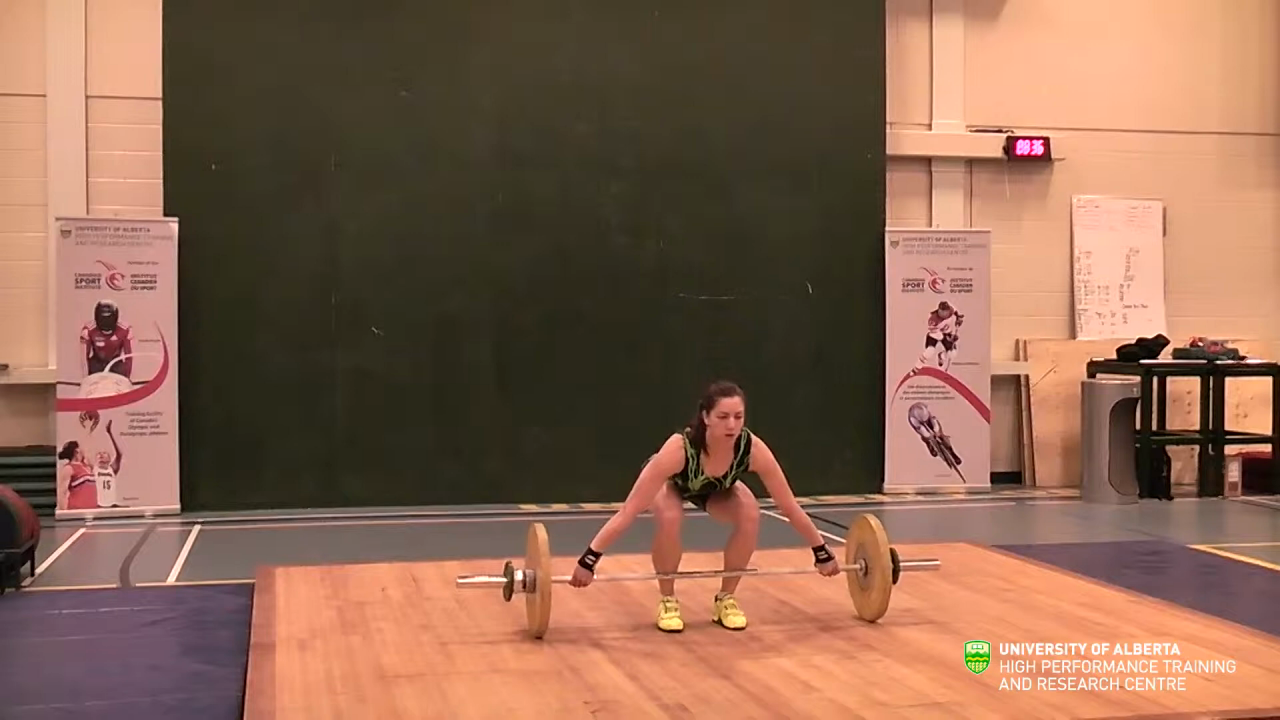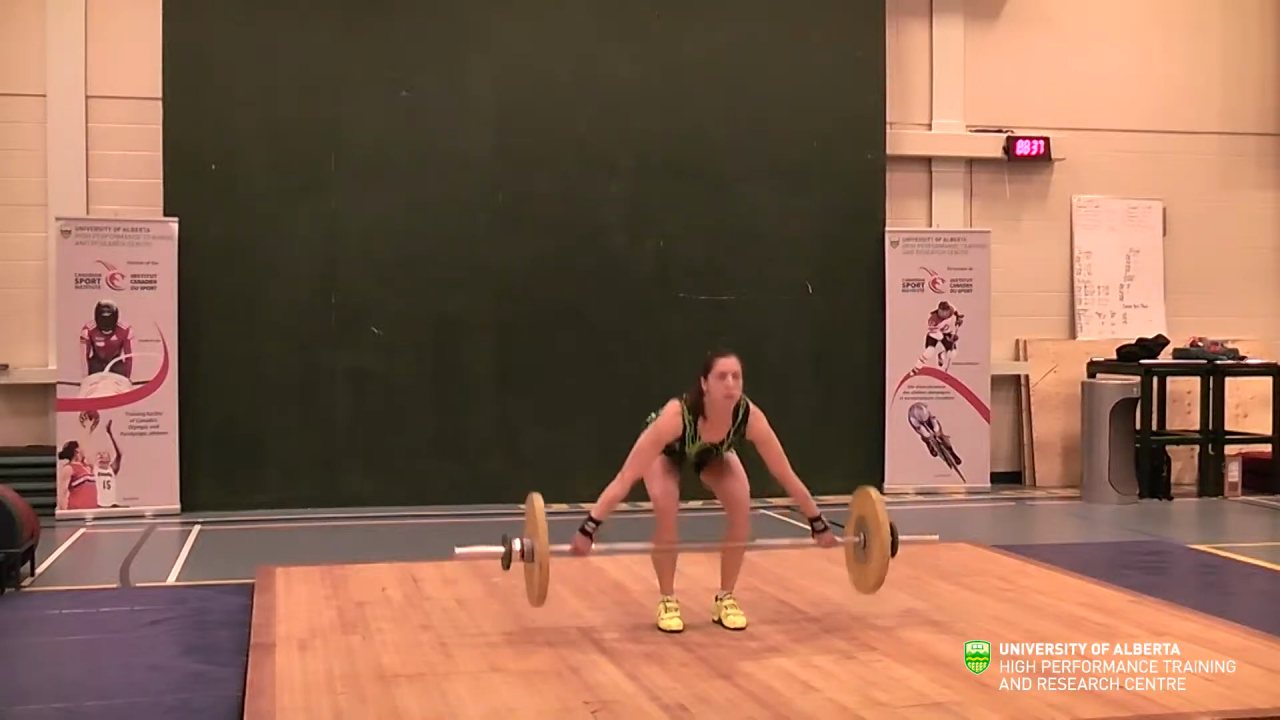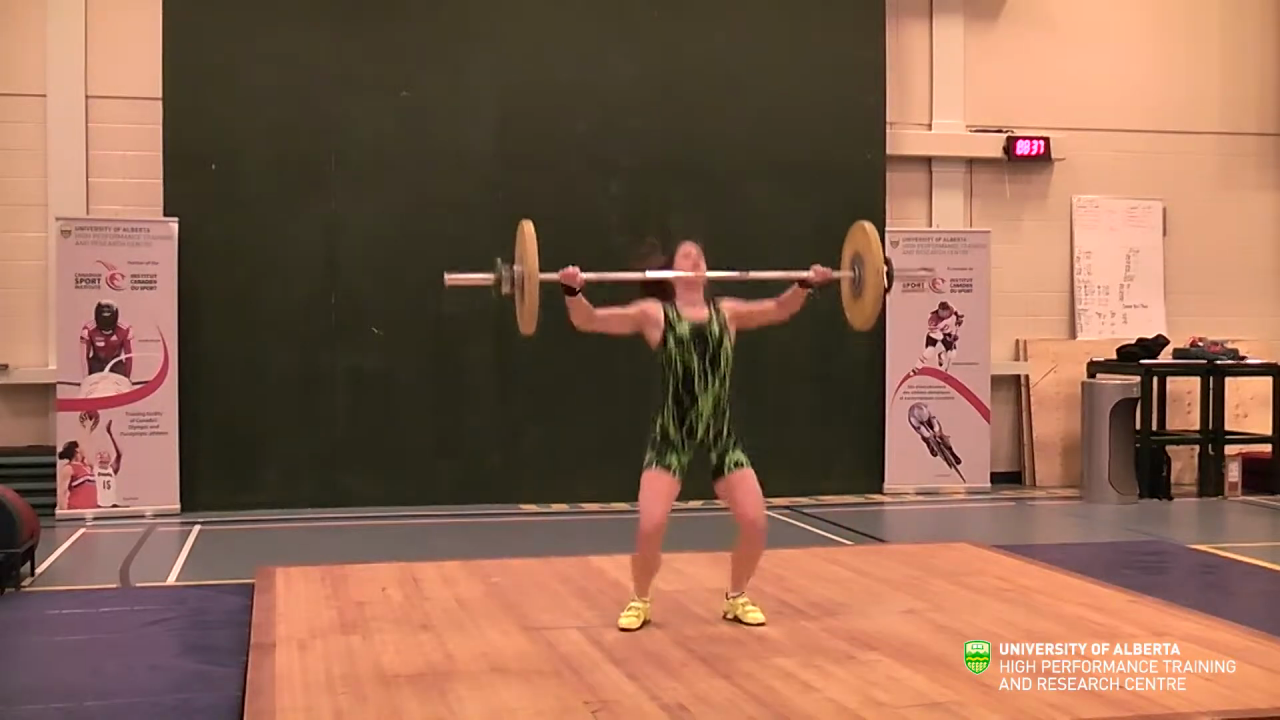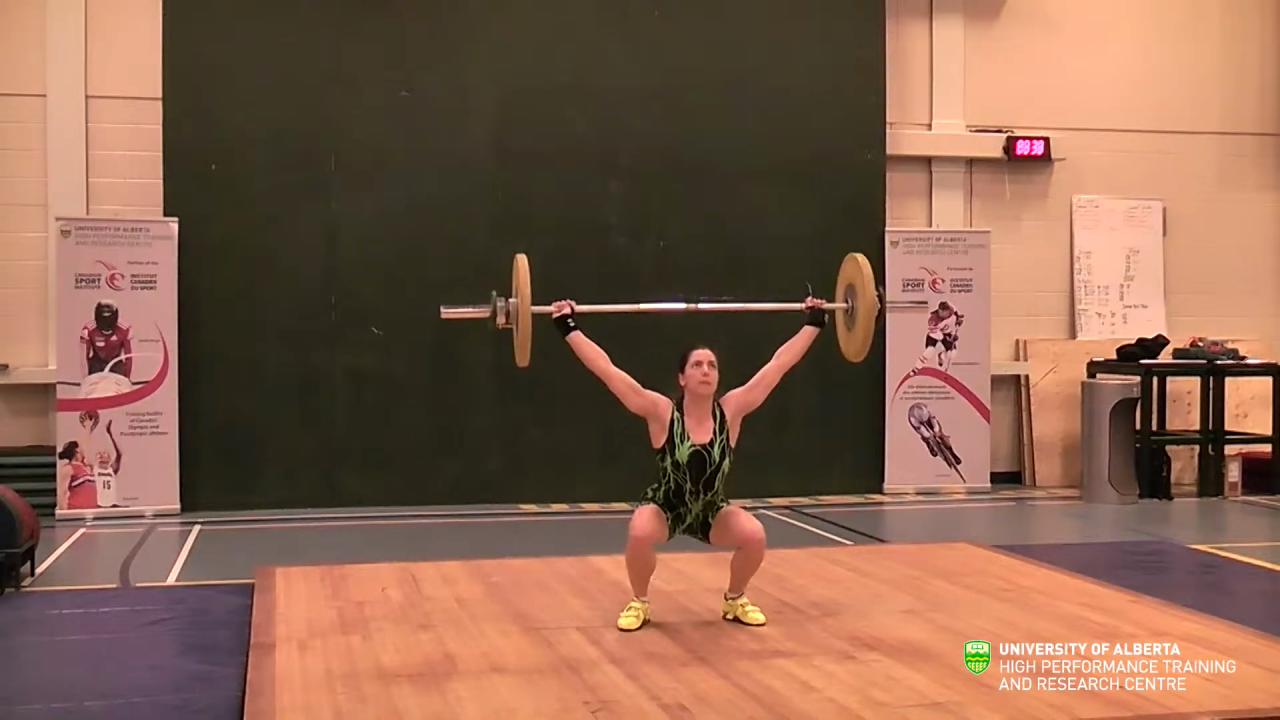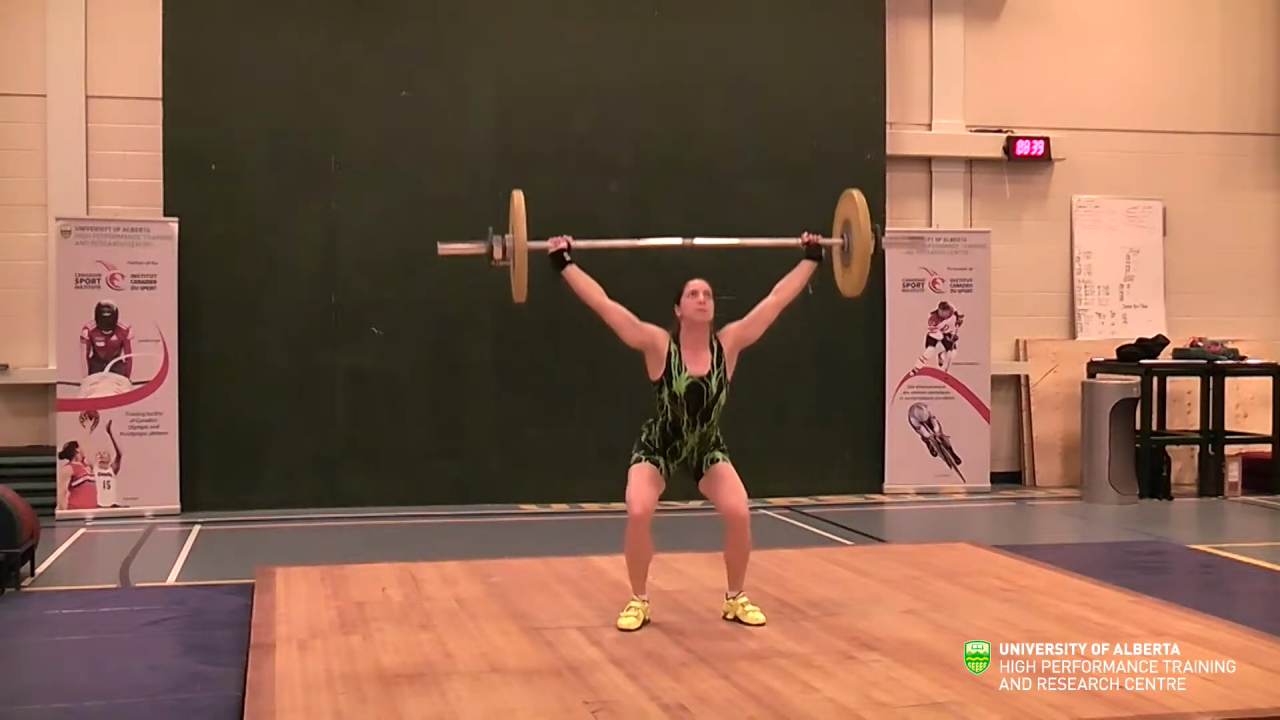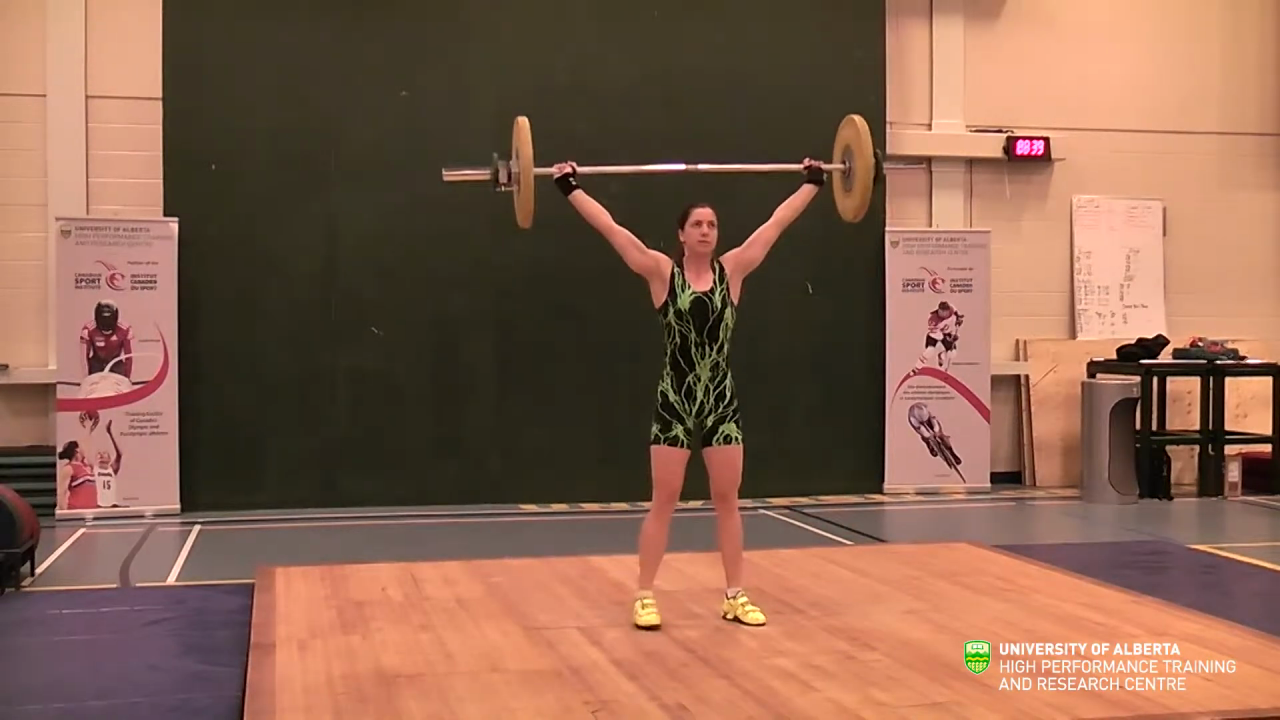
dt=0.7s
person 1, frame 1
left shoulder: (754, 449)
right shoulder: (679, 449)
left elbow: (790, 508)
right elbow: (628, 511)
left wrist: (823, 553)
right wrist: (587, 561)
left hip: (717, 488)
right hip: (673, 483)
left knee: (750, 515)
right knee: (669, 518)
left ankle: (726, 598)
right ankle: (667, 600)
person 1, frame 2
left shoulder: (750, 417)
right shoulder: (676, 415)
left elbow: (785, 475)
right elbow: (628, 475)
left wrist: (819, 526)
right wrist: (589, 529)
left hip: (714, 450)
right hip: (667, 447)
left knee: (740, 505)
right knee: (666, 508)
left ankle: (726, 598)
right ankle: (667, 601)
person 1, frame 3
left shoulder: (726, 311)
right shoulder: (654, 313)
left elbow: (783, 308)
right elbow: (587, 320)
left wrist: (807, 284)
right wrist: (572, 292)
left hip: (721, 438)
right hip: (673, 437)
left knee: (755, 521)
right knee: (651, 525)
left ankle: (737, 598)
right ankle: (639, 601)
person 1, frame 4
left shoulder: (731, 411)
right shoulder: (661, 413)
left elbow: (779, 363)
right elbow: (606, 368)
left wrist: (813, 323)
right wrist: (569, 327)
left hip: (711, 511)
right hip: (664, 507)
left knee: (754, 536)
right knee: (639, 534)
left ankle: (735, 599)
right ankle: (639, 602)
person 1, frame 5
left shoulder: (729, 343)
right shoulder: (658, 345)
left elbow: (776, 300)
right elbow: (603, 304)
left wrist: (811, 258)
right wrist: (564, 262)
left hip: (707, 447)
right hip: (657, 446)
left knee: (739, 514)
right knee: (638, 514)
left ankle: (736, 598)
right ankle: (638, 601)
person 1, frame 6
left shoulder: (731, 270)
right shoulder: (662, 272)
left elbow: (777, 222)
right elbow: (610, 227)
left wrist: (812, 183)
right wrist: (569, 187)
left hip: (720, 399)
right hip: (674, 399)
left knee: (727, 500)
right knee: (664, 501)
left ankle: (735, 596)
right ankle: (644, 597)
